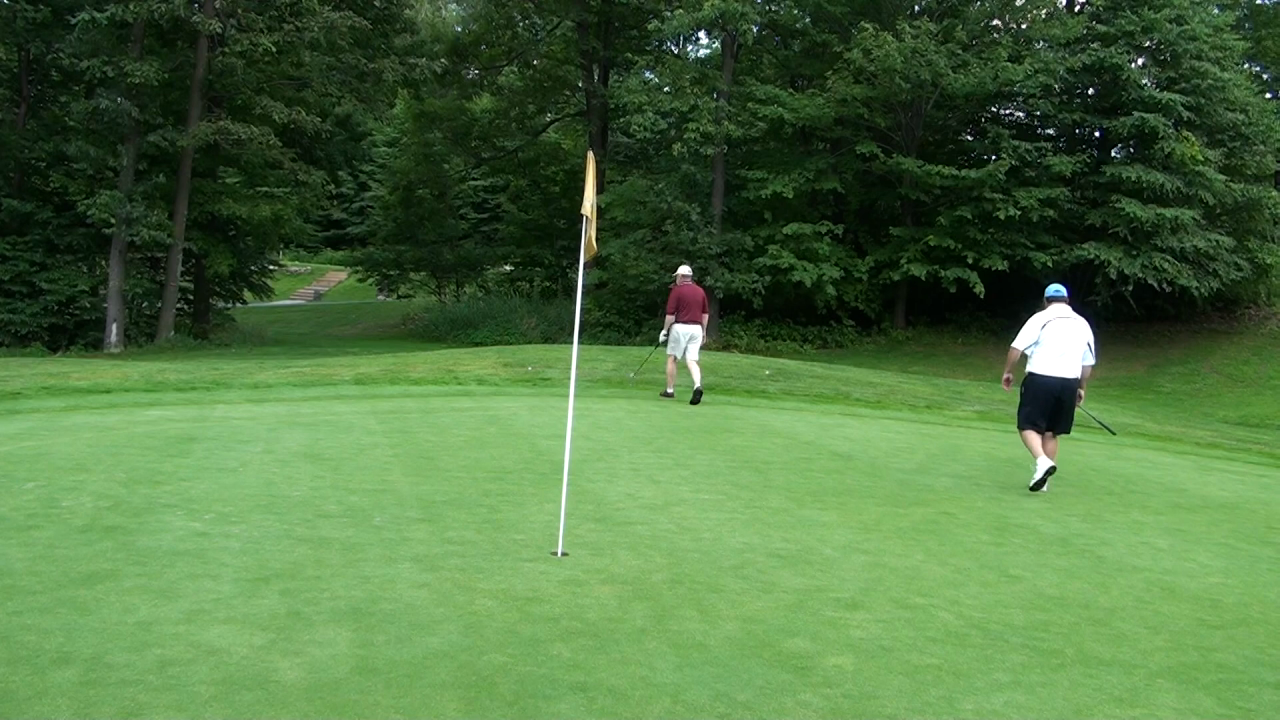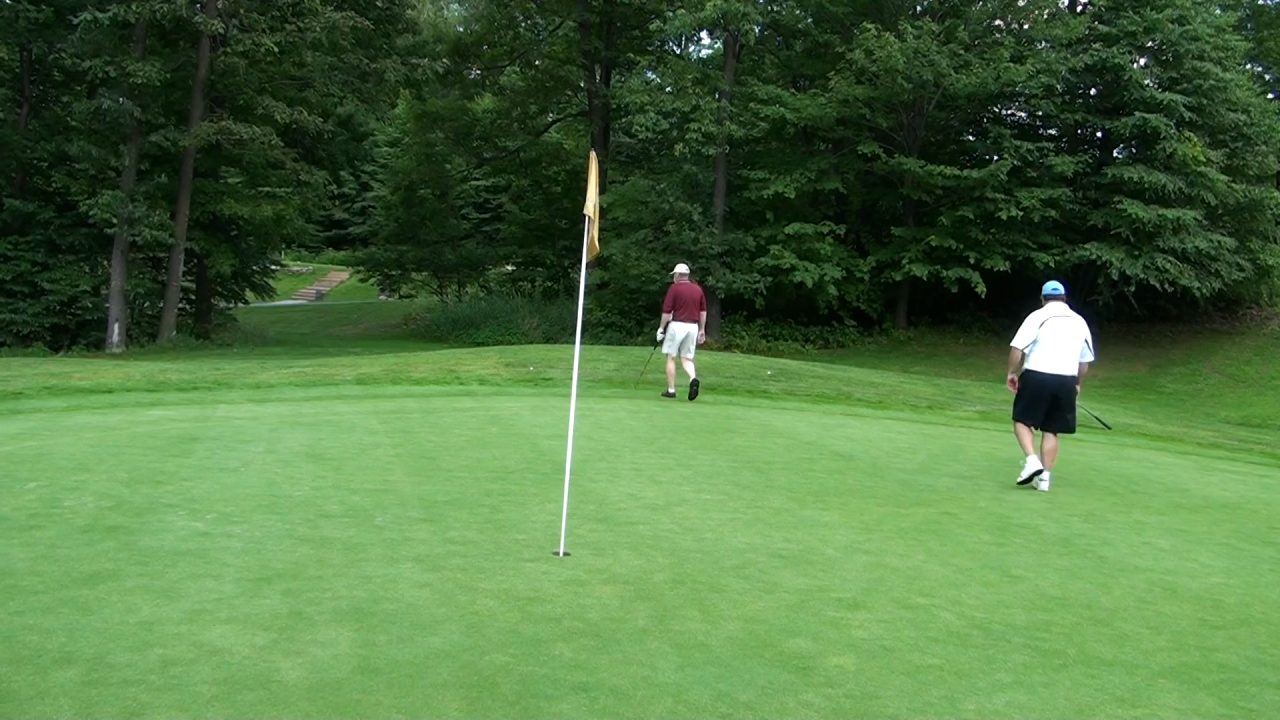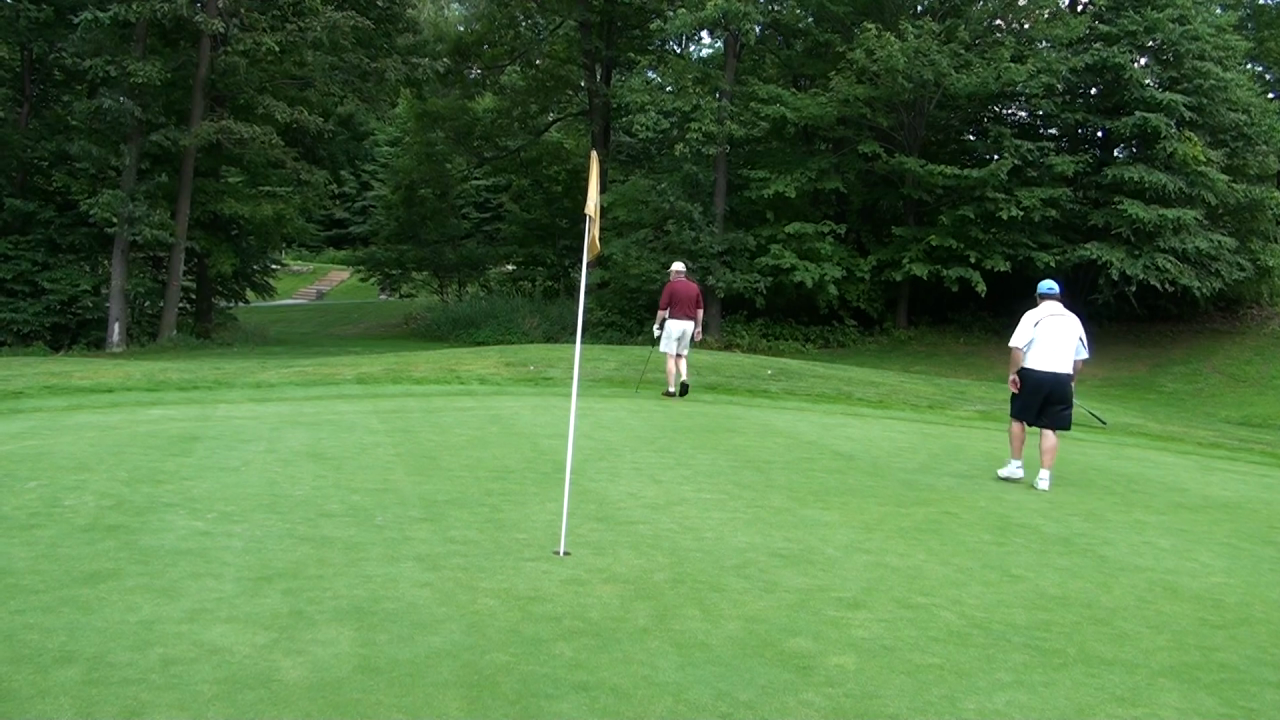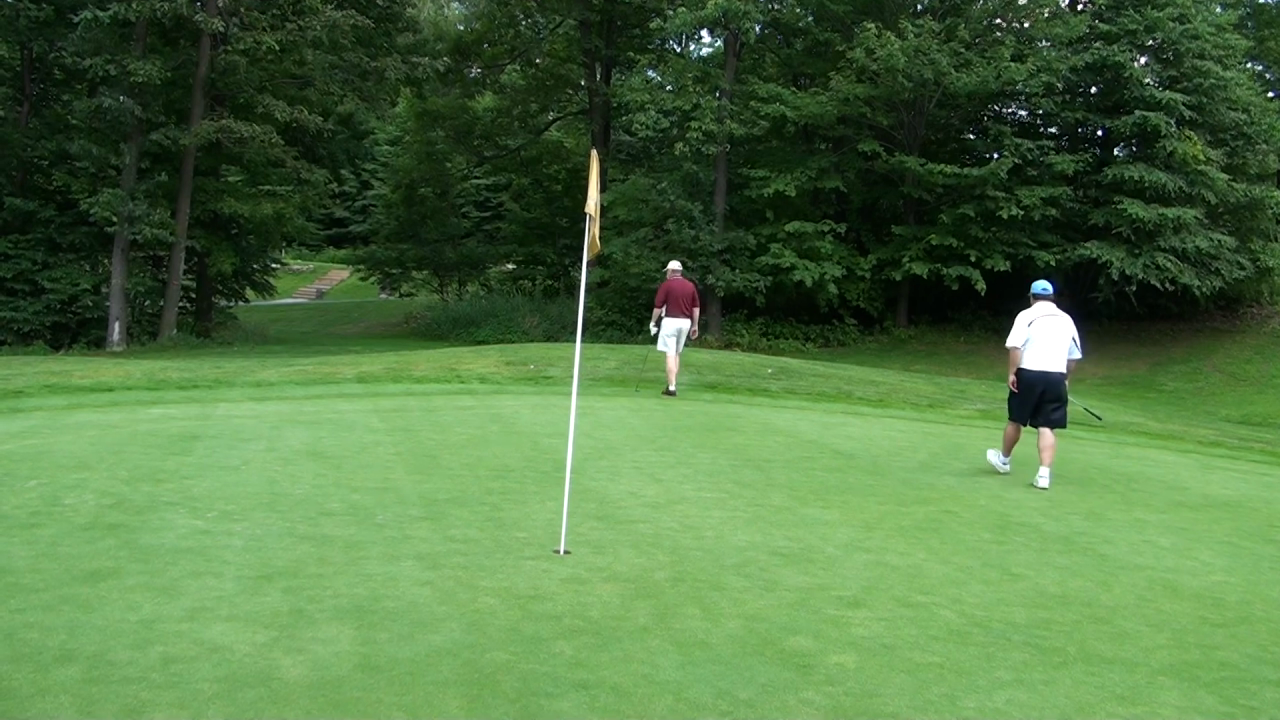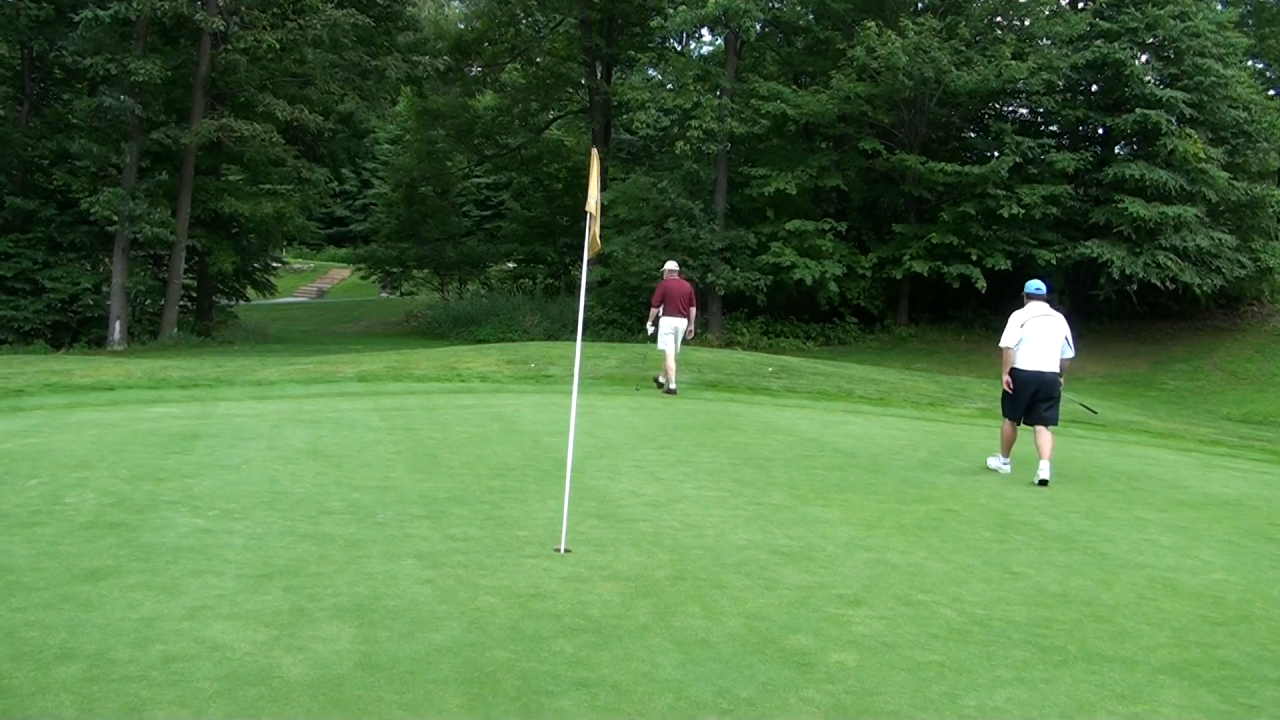
dt=0.1s
person 1, frame 1
left shoulder: (1041, 319)
right shoulder: (1083, 324)
left elbow: (1017, 348)
right elbow: (1087, 363)
left wrist: (1007, 372)
right wrist: (1080, 388)
left hip: (1040, 380)
right hip: (1068, 383)
left knee: (1028, 428)
right knee: (1051, 432)
left ankle: (1043, 460)
right ankle: (1042, 478)
person 1, frame 2
left shoulder: (1038, 317)
right shoulder: (1080, 322)
left elbow: (1018, 347)
right elbow: (1085, 360)
left wrist: (1012, 373)
right wrist: (1076, 384)
left hip: (1037, 377)
right hip: (1066, 381)
left knee: (1022, 421)
right knee: (1051, 431)
left ankle: (1032, 461)
right ankle: (1043, 478)
person 1, frame 3
left shoulder: (1033, 315)
right shoulder: (1073, 320)
left elbow: (1018, 347)
right elbow: (1080, 357)
left wrist: (1013, 373)
right wrist: (1071, 380)
left hip: (1033, 375)
right hip: (1061, 379)
left knee: (1018, 419)
right knee: (1050, 429)
left ankle: (1016, 466)
right ankle: (1044, 475)
person 1, frame 4
left shoulder: (1027, 316)
right shoulder: (1067, 320)
left elbow: (1015, 347)
right elbow: (1073, 356)
left wrist: (1012, 373)
right wrist: (1065, 378)
left hip: (1029, 375)
right hip: (1055, 379)
left knee: (1015, 420)
right knee: (1047, 428)
left ankle: (1003, 460)
right ankle: (1044, 474)
person 1, frame 5
left shoulder: (1020, 316)
right shoulder: (1059, 319)
left elbow: (1009, 347)
right elbow: (1067, 355)
left wrist: (1005, 374)
right wrist: (1060, 376)
left hip: (1021, 375)
right hip: (1048, 377)
left knee: (1010, 419)
right knee: (1043, 426)
left ankle: (1003, 461)
right ankle: (1044, 466)
